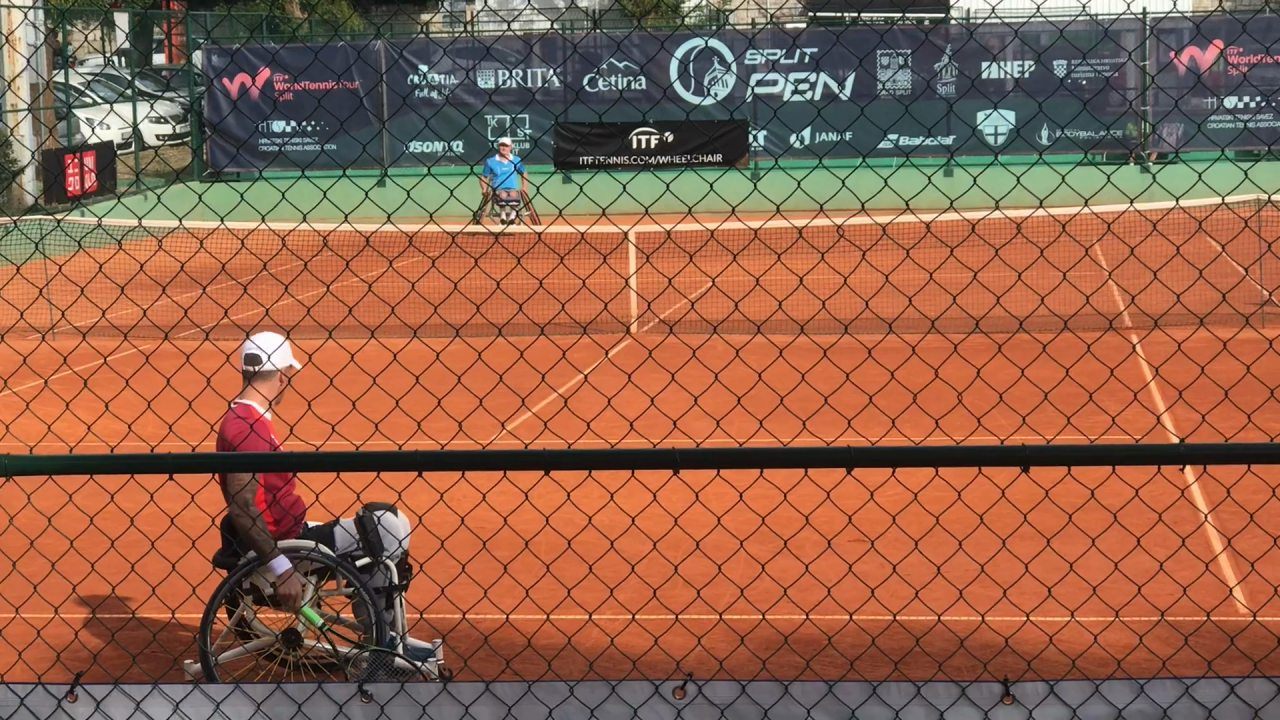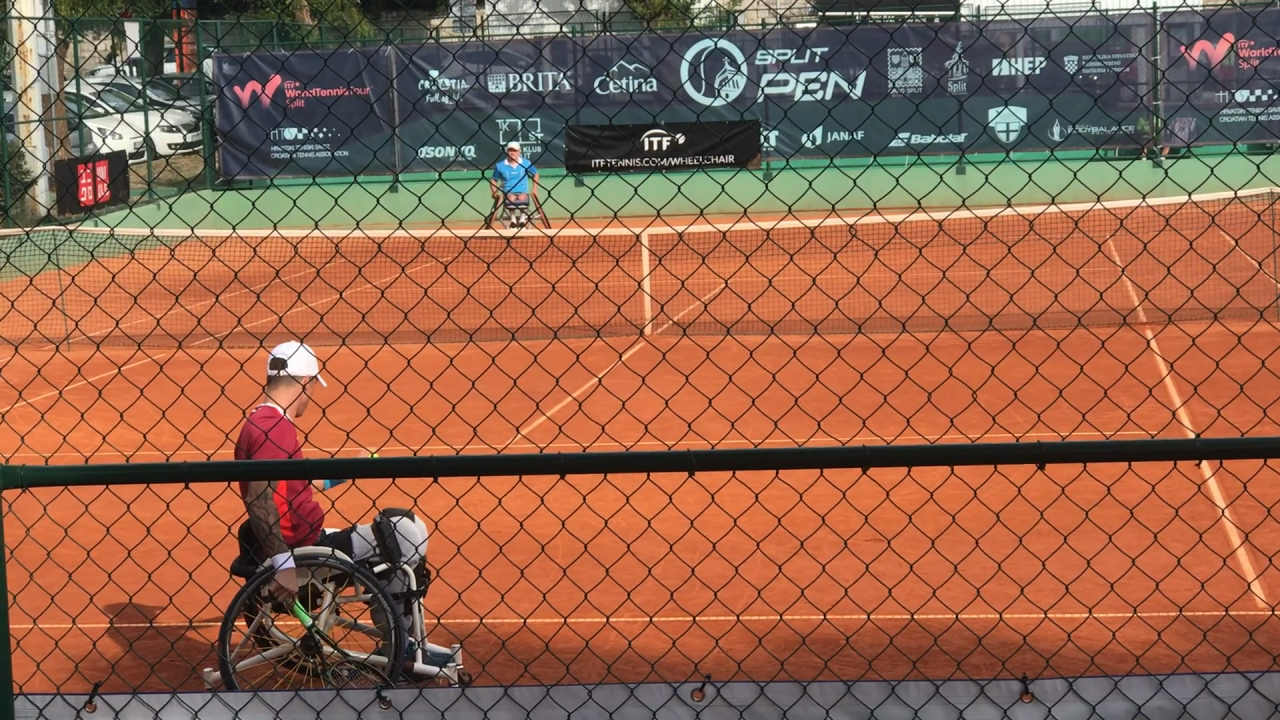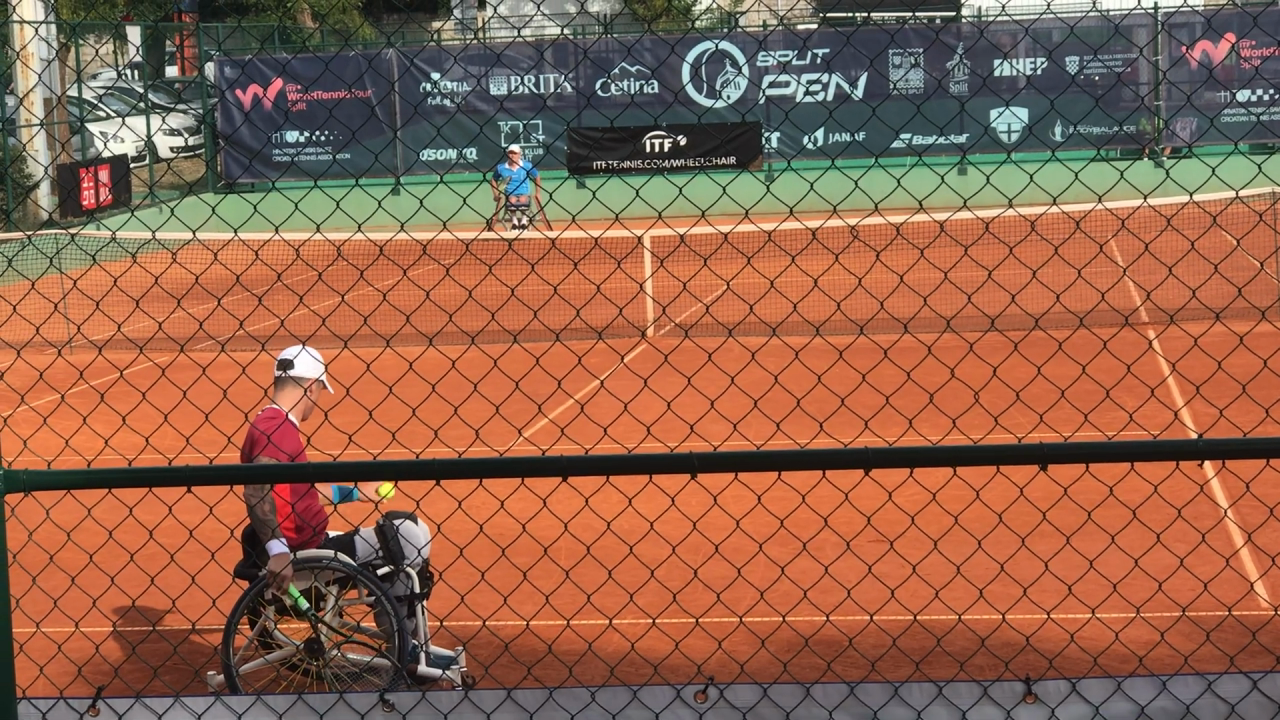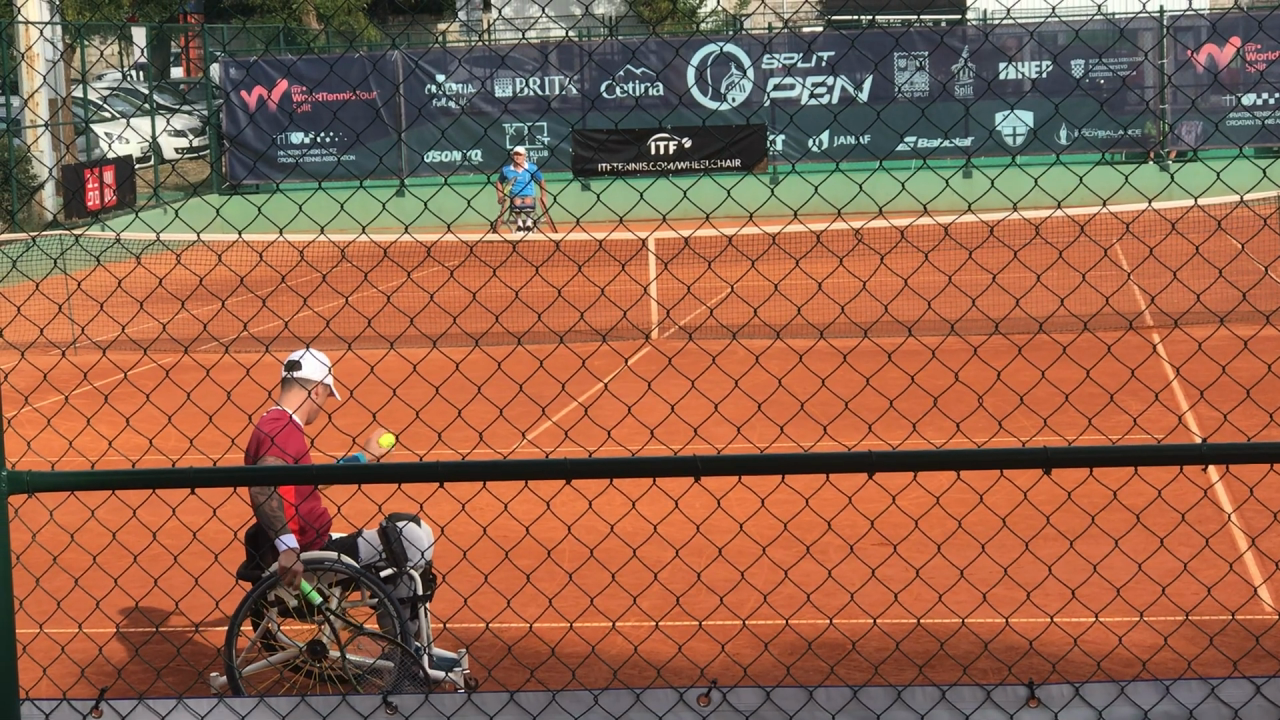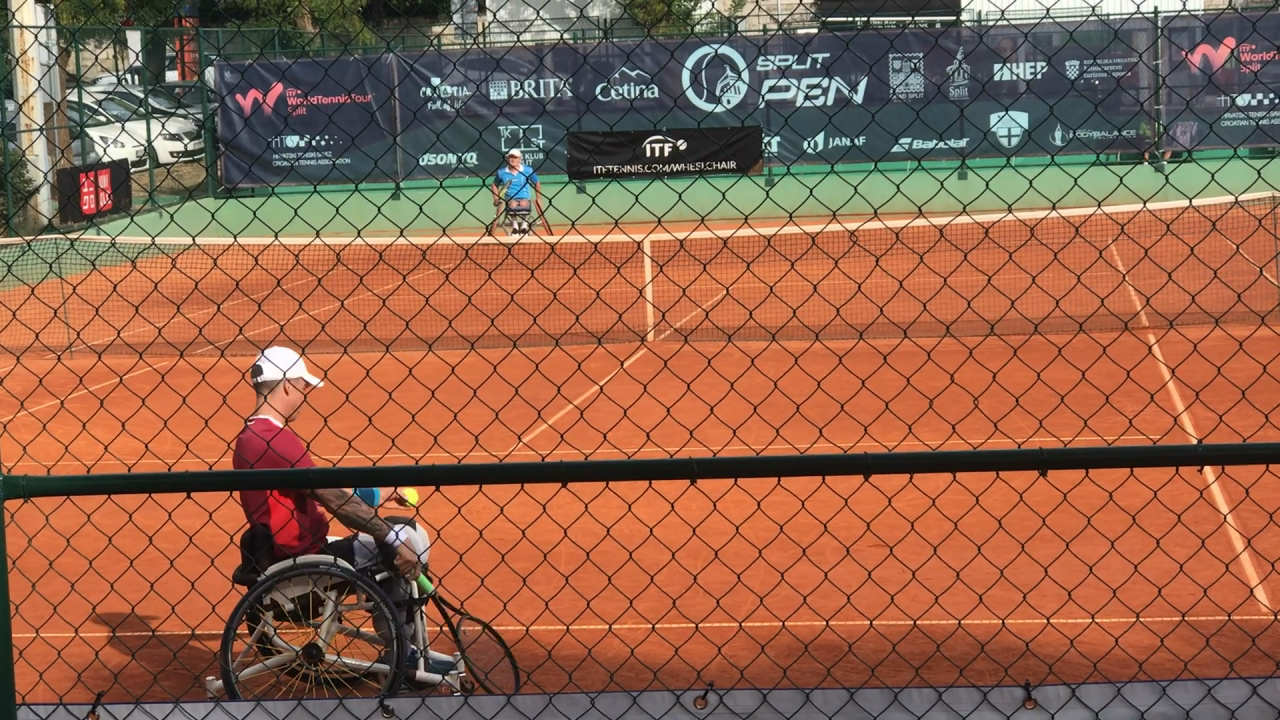
dt=0.7s
person 1, frame 1
left shoulder: (248, 418)
right shoulder: (247, 426)
right elbow: (242, 508)
right wrist: (282, 568)
left hip: (289, 533)
right hip: (282, 543)
left knee: (382, 521)
right knee: (389, 526)
person 1, frame 2
left shoulder: (263, 420)
right shoulder: (274, 425)
right elbow: (260, 499)
right wrist: (283, 563)
left hip: (300, 542)
right hip: (300, 548)
right knee: (407, 529)
person 1, frame 3
left shoulder: (272, 423)
right shoulder: (278, 427)
right elbow: (257, 493)
left wrist: (353, 492)
right wrist: (277, 549)
left hip: (310, 545)
right hip: (305, 553)
right knee: (410, 533)
person 1, frame 4
left shoulder: (278, 425)
right shoulder: (281, 428)
right elbow: (263, 490)
left wrist: (364, 457)
right wrist: (288, 547)
left hip: (311, 548)
right hip: (307, 553)
left knee: (403, 531)
right knee: (414, 536)
person 1, frame 5
left shoulder: (252, 436)
right shoulder: (273, 439)
left elbow: (320, 493)
right elbow: (334, 499)
right wrist: (396, 540)
left hip: (293, 556)
right hip: (304, 560)
left knee: (401, 533)
right knee: (411, 537)
